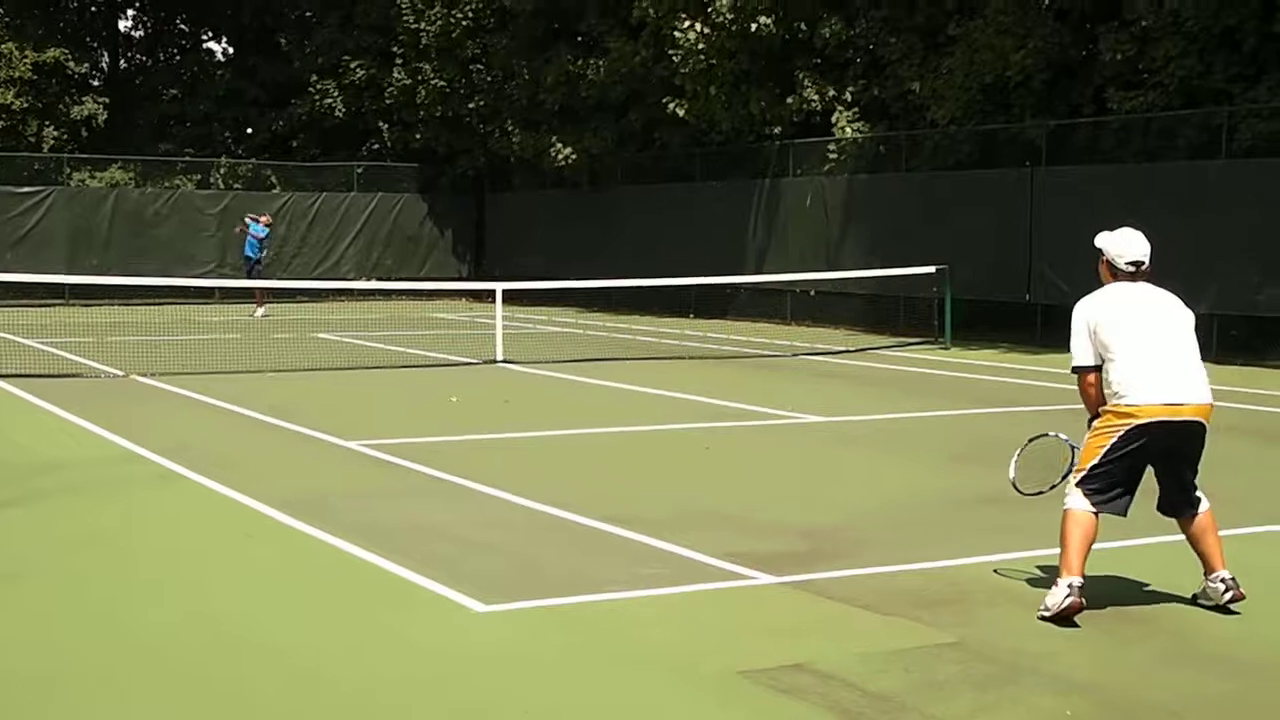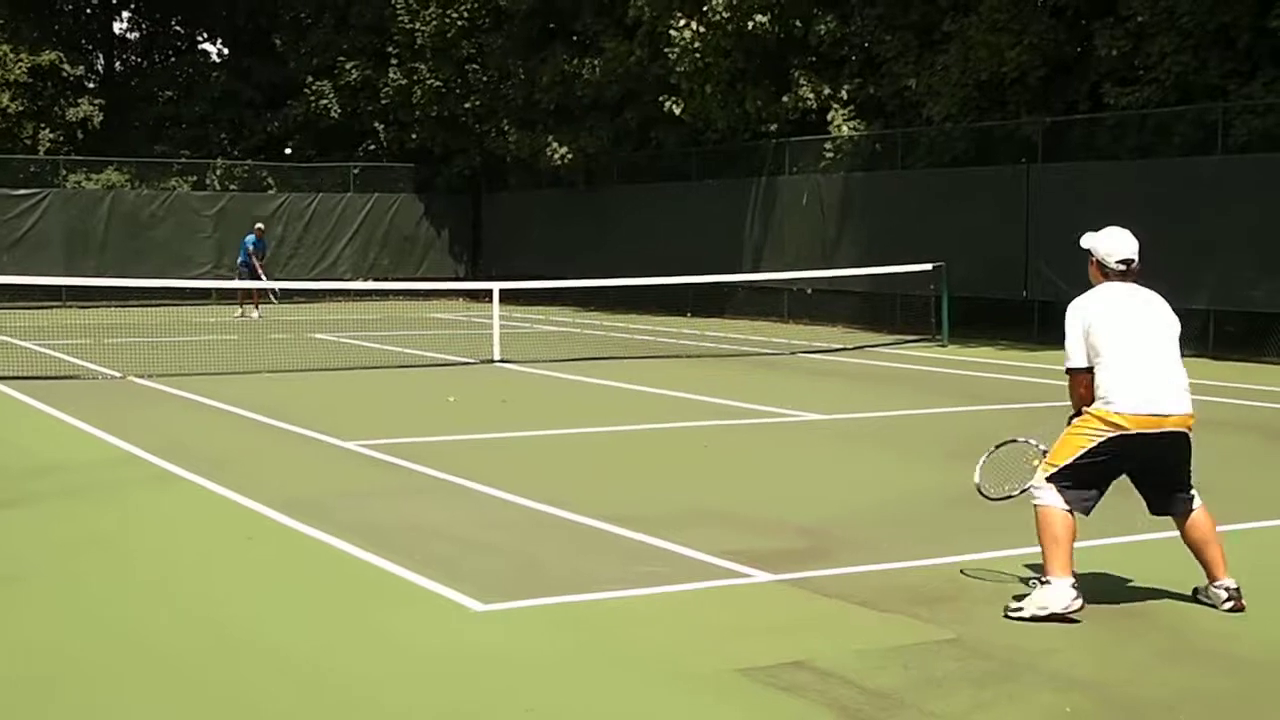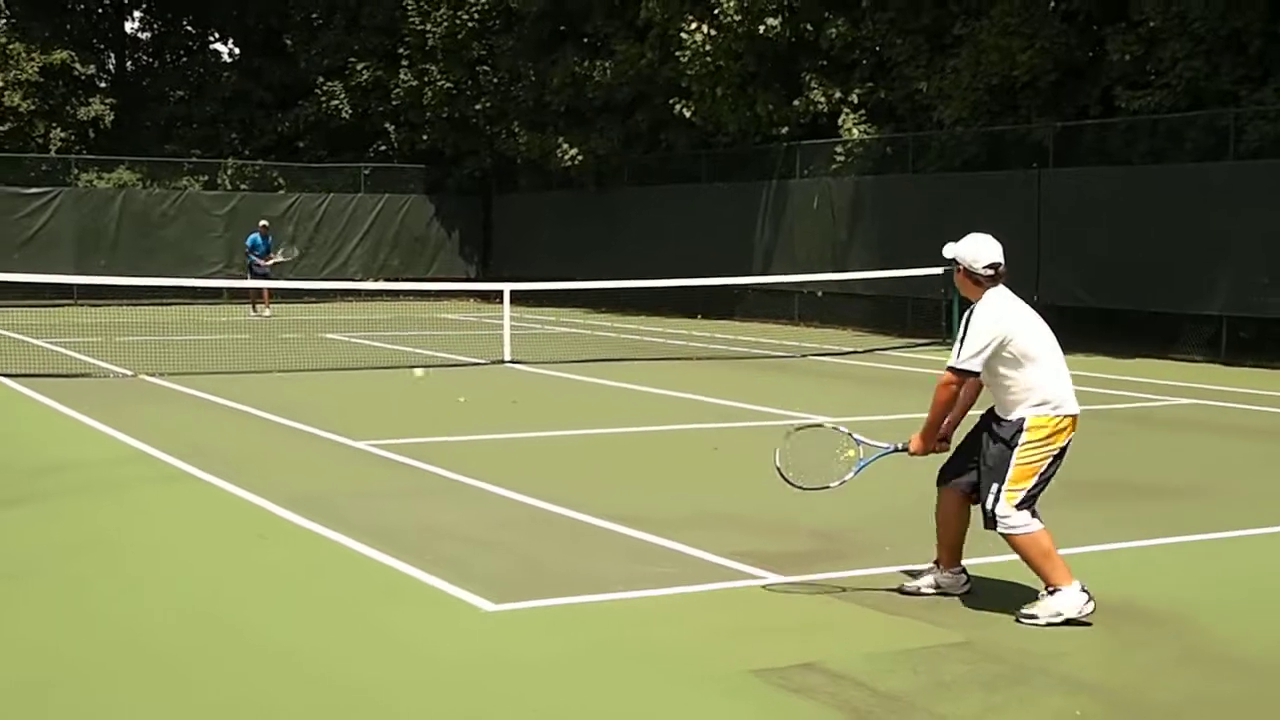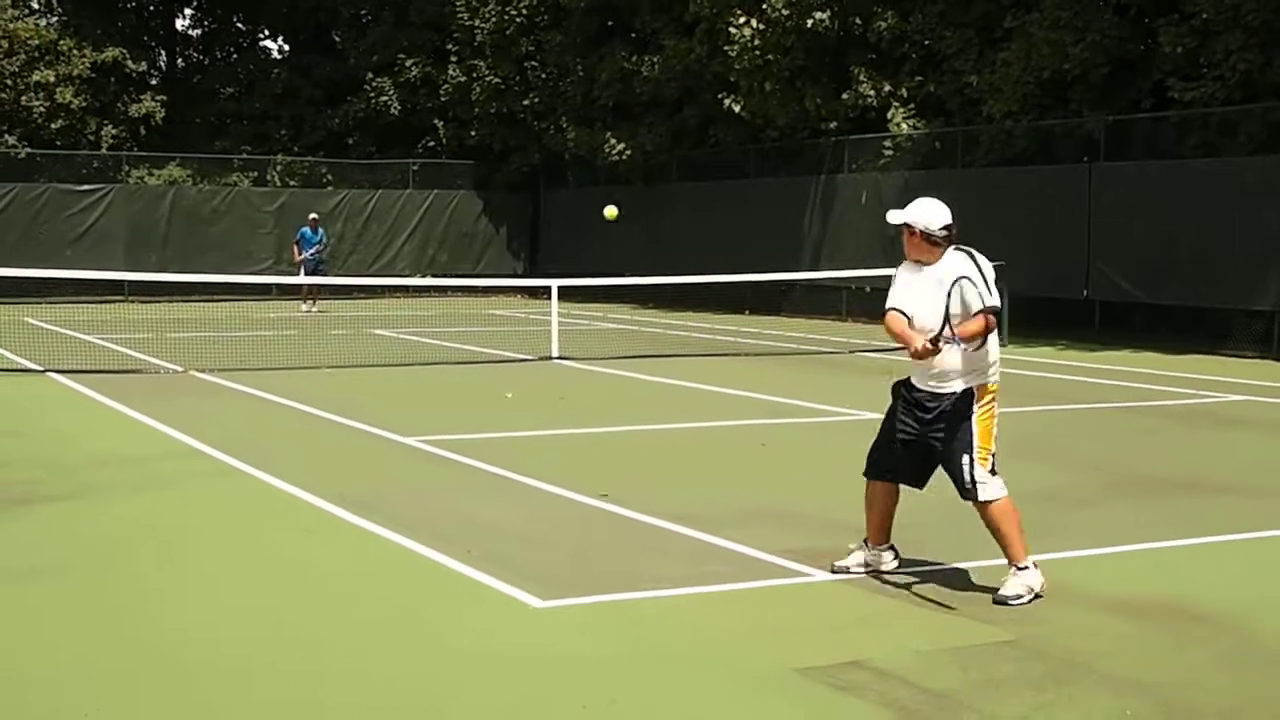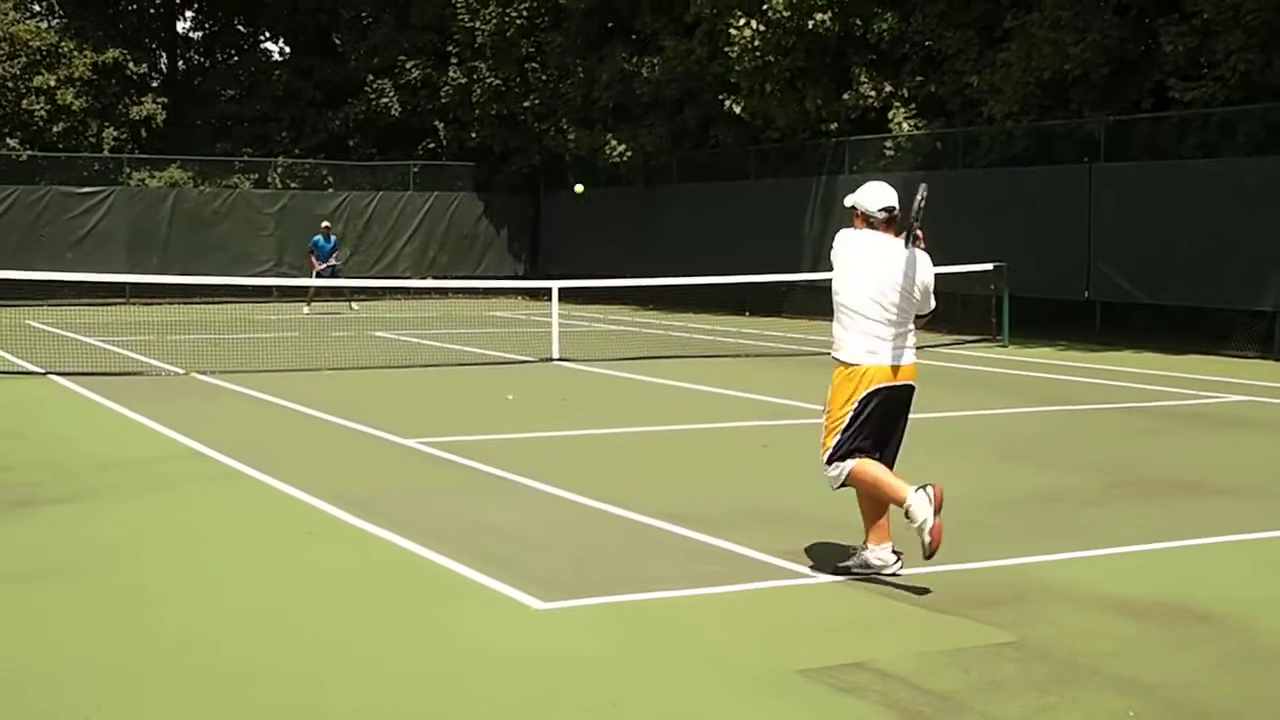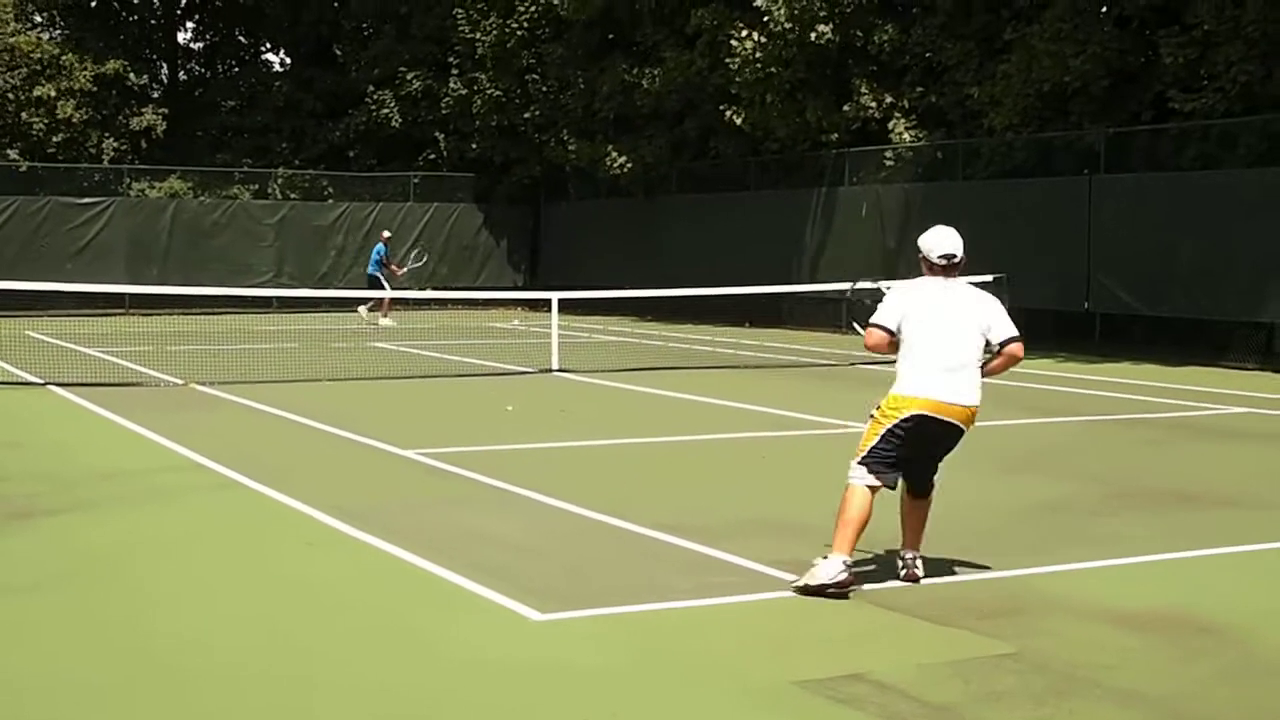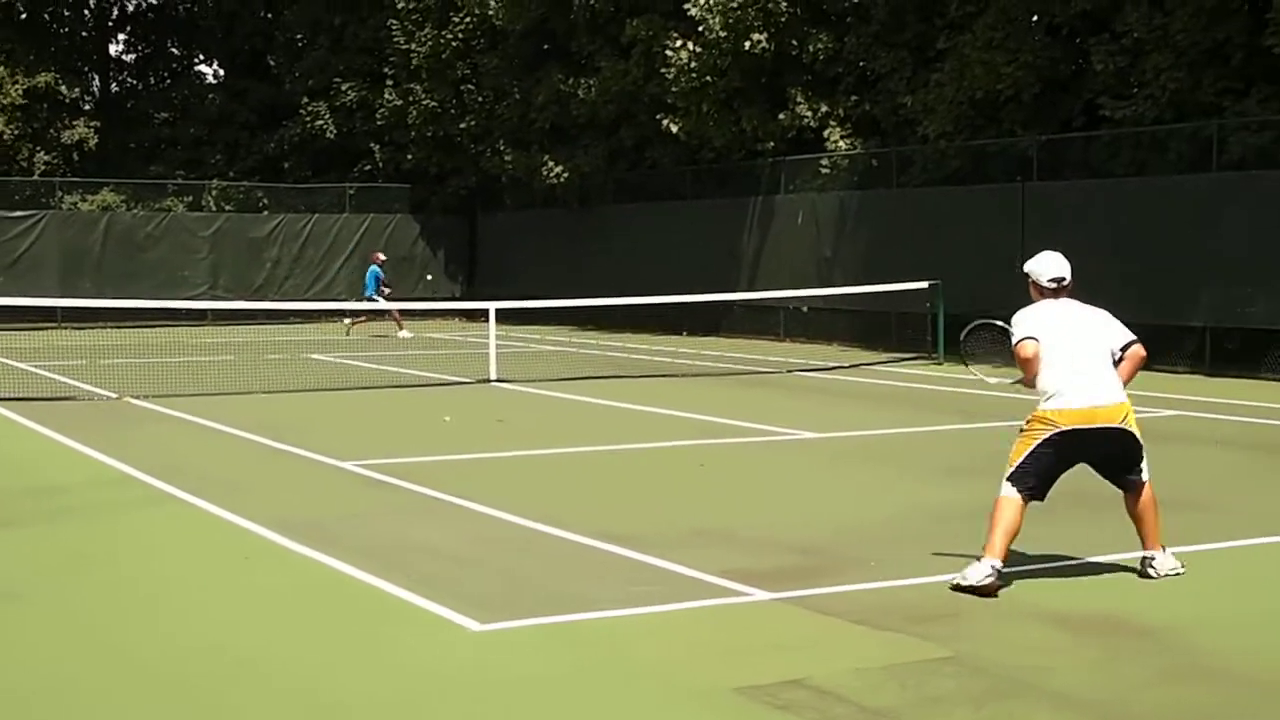
dt=0.5s
person 1, frame 1
left shoulder: (1089, 306)
right shoulder: (1173, 303)
left elbow: (1089, 381)
left wrist: (1102, 423)
left hip: (1136, 409)
right hip: (1194, 407)
left knee: (1084, 493)
right knee: (1185, 497)
left ankle: (1068, 586)
right ankle: (1220, 580)
person 1, frame 2
left shoulder: (1084, 306)
right shoulder: (1158, 304)
left elbow: (1080, 381)
left wrist: (1080, 427)
left hip: (1122, 417)
right hip: (1176, 419)
left knee: (1049, 487)
right knee: (1181, 501)
left ankle: (1059, 588)
right ankle: (1223, 585)
person 1, frame 3
left shoulder: (985, 313)
right shoulder: (995, 305)
left elbow: (951, 382)
right elbow: (974, 379)
left wrist: (926, 435)
right wrist: (946, 427)
left hip: (1045, 417)
right hip: (1016, 414)
left knee: (1006, 508)
right knee: (953, 482)
left ankle: (1068, 594)
right ankle: (948, 572)
person 1, frame 4
left shoulder: (969, 263)
right shoulder: (907, 269)
left elbow: (985, 322)
right elbow: (893, 318)
left wrist: (948, 338)
right wrist: (912, 338)
left hip: (967, 390)
right hip: (917, 390)
left knee: (978, 480)
right knee: (881, 468)
left ankle: (1024, 570)
right ankle: (876, 551)
person 1, frame 5
left shoulder: (846, 242)
right shoulder: (918, 262)
left hip: (860, 369)
right hip: (903, 373)
left knee: (840, 461)
right knee: (875, 461)
left ankle: (915, 499)
right ankle: (879, 551)
person 1, frame 6
left shoulder: (906, 292)
right shoulder: (984, 301)
left elbow: (874, 341)
right elbow: (1014, 351)
left hip: (911, 402)
right hip: (960, 411)
left knee: (864, 477)
right knee: (918, 476)
left ankle: (837, 563)
right ankle: (911, 559)
person 1, frame 7
left shoulder: (1027, 315)
right shoulder: (1098, 315)
left elbow: (1027, 353)
right elbow: (1137, 353)
left wrist: (1034, 381)
right wrist: (1113, 388)
left hip: (1060, 415)
right hip: (1114, 412)
left knee: (1015, 489)
right knee: (1135, 478)
left ankle: (988, 565)
right ankle: (1155, 557)
